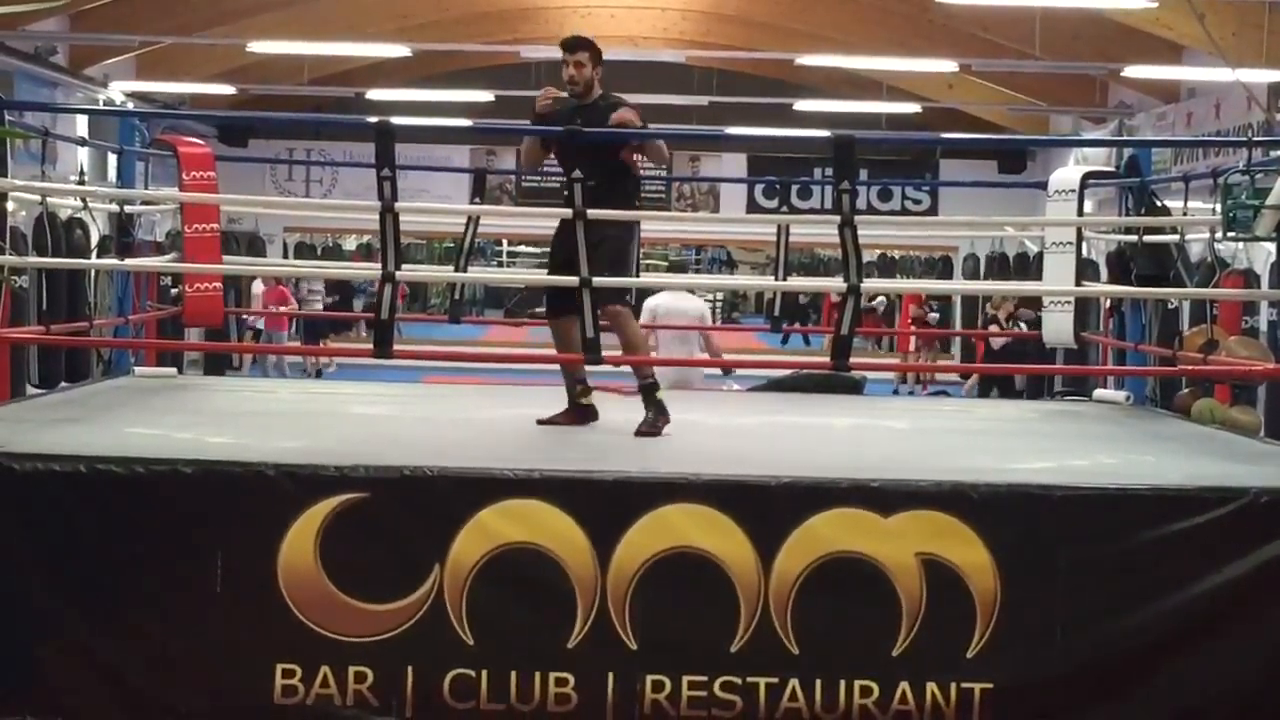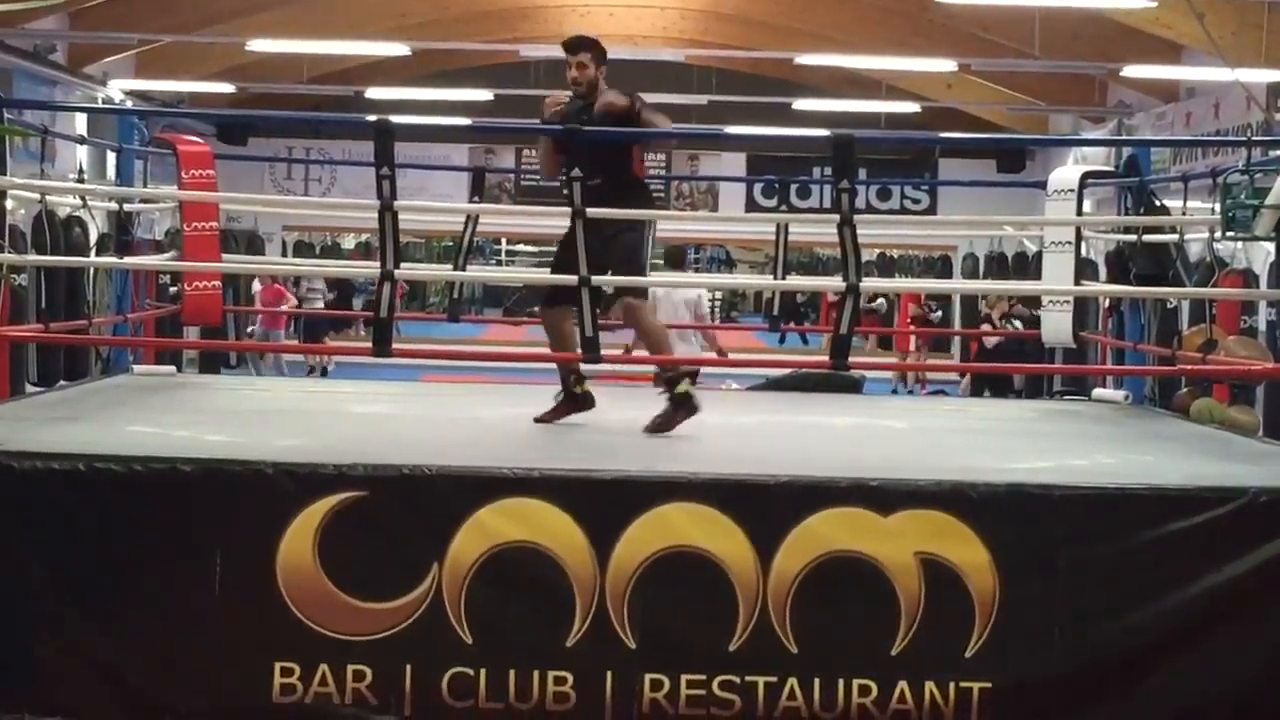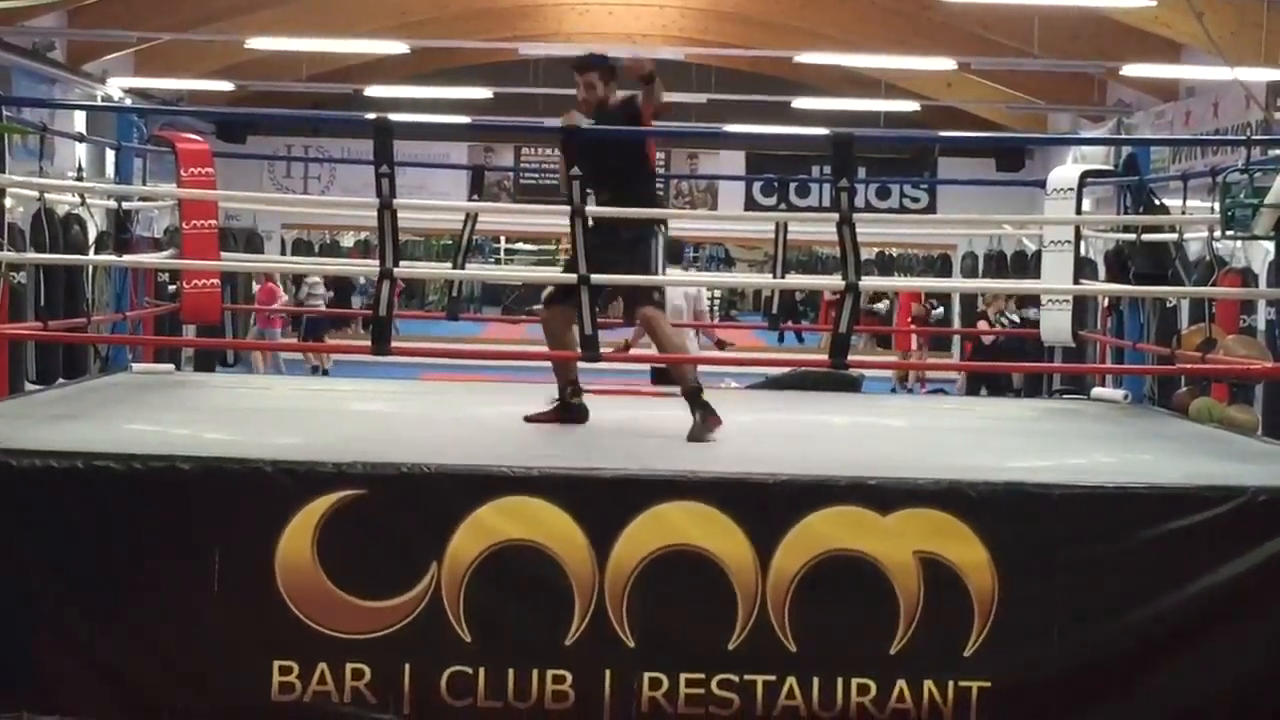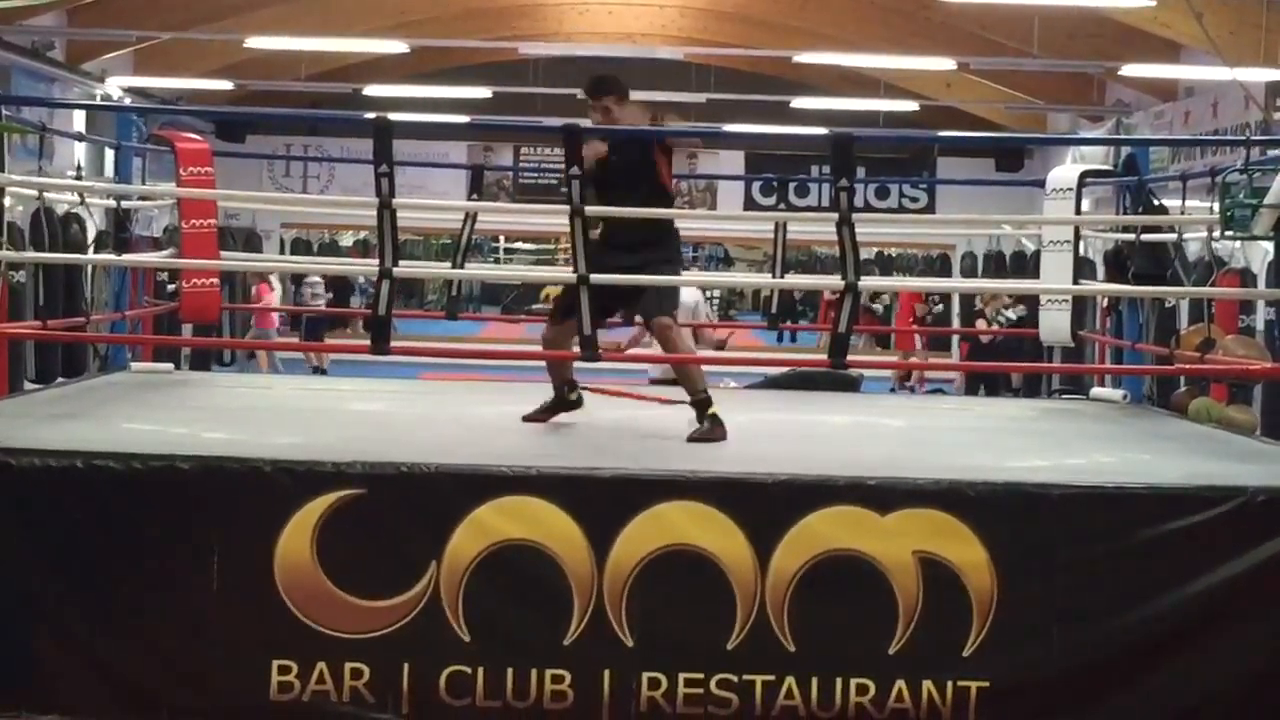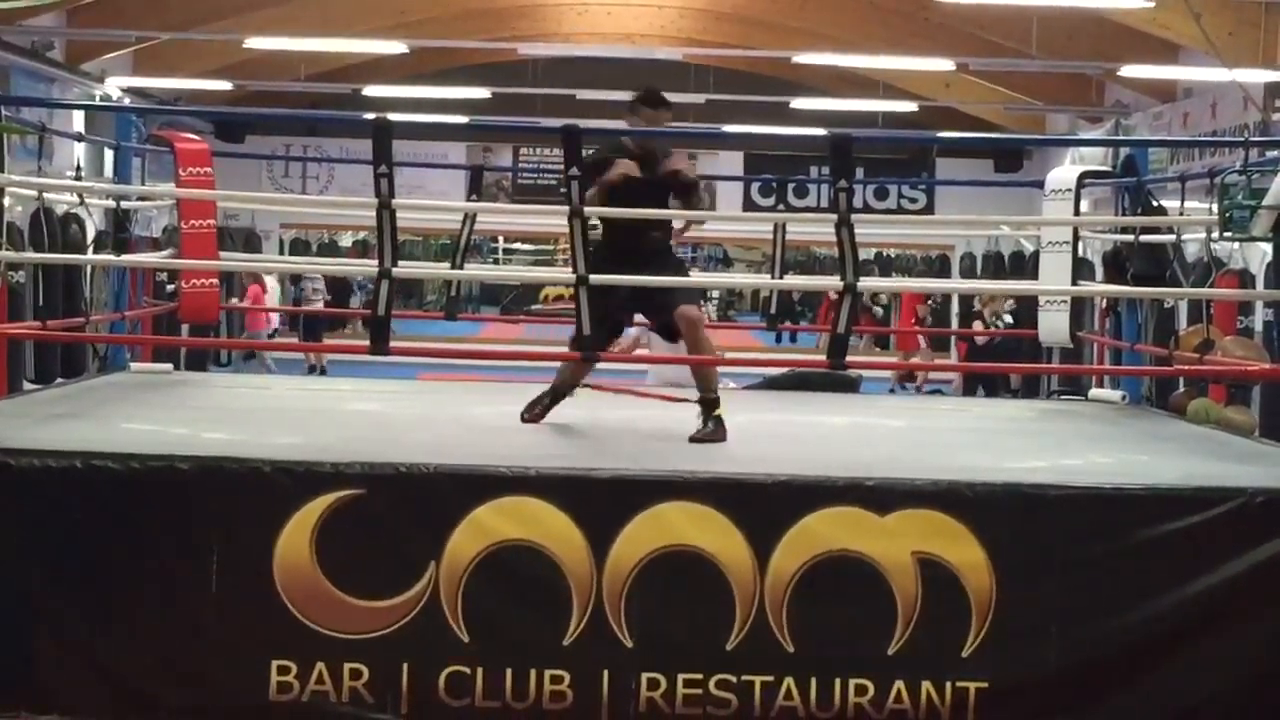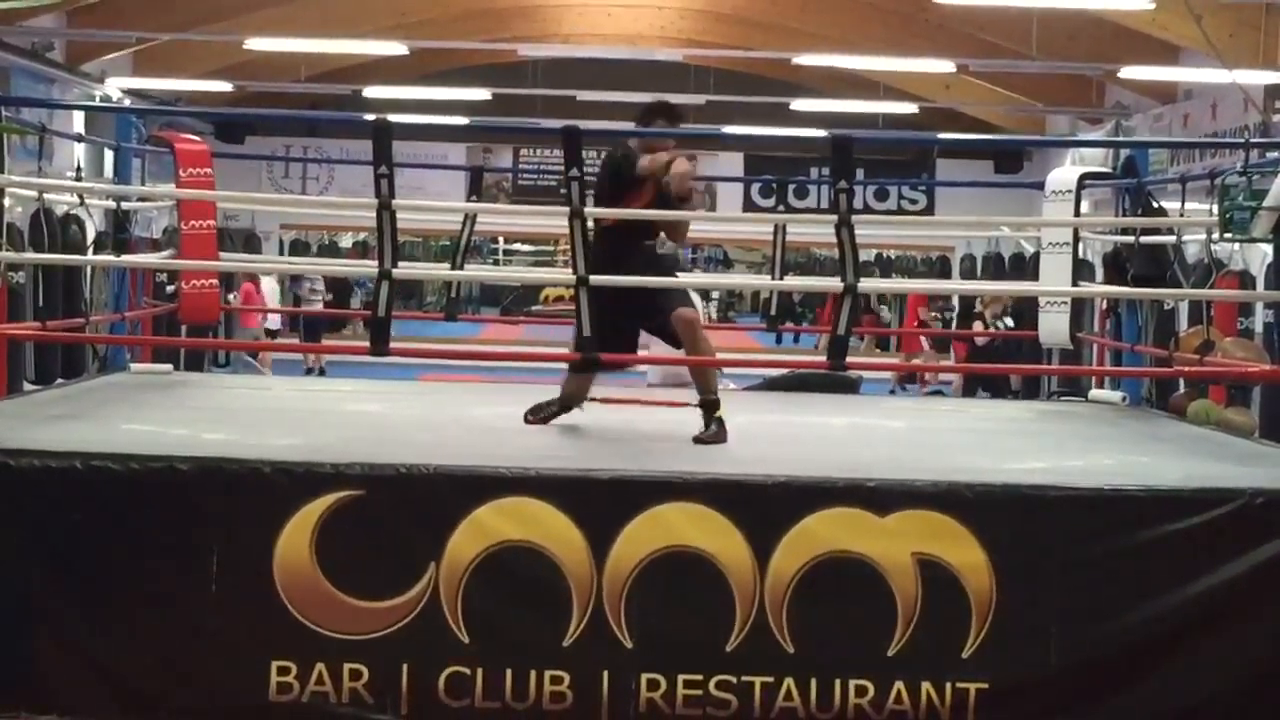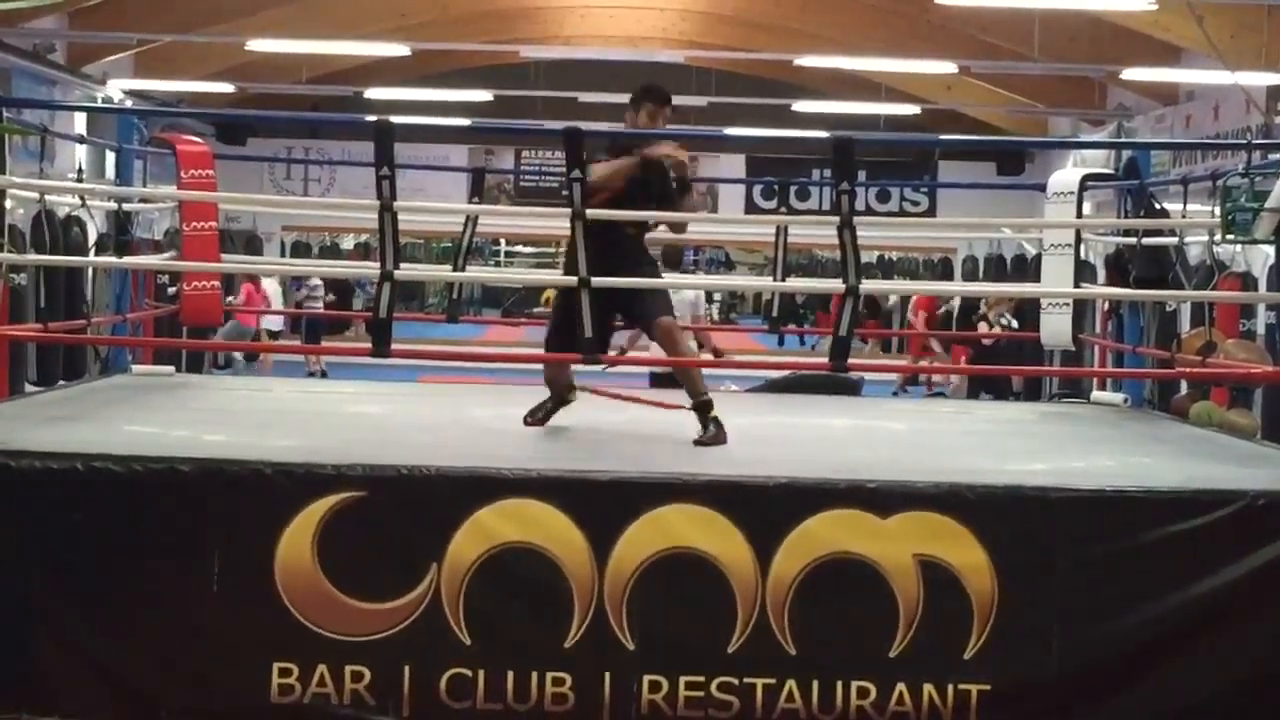
dt=0.1s
person 1, frame 1
left shoulder: (617, 109)
right shoulder: (558, 114)
left elbow: (661, 157)
right elbow: (528, 164)
left wrist: (638, 128)
right wrist: (538, 118)
left hip: (614, 222)
right hip: (575, 222)
left knee: (614, 308)
right knee: (560, 319)
left ankle: (654, 403)
right ankle: (580, 403)
person 1, frame 2
left shoulder: (620, 107)
right shoulder: (569, 113)
left elbow: (664, 134)
right elbow: (549, 171)
left wrist: (630, 108)
right wrist: (548, 124)
left hip: (627, 217)
right hip: (589, 221)
left knee: (630, 301)
right knee: (553, 309)
left ankle: (680, 393)
right ankle: (574, 393)
person 1, frame 3
left shoulder: (630, 112)
right shoulder: (580, 128)
left elbow: (655, 103)
right elbow: (565, 183)
left wrist: (647, 75)
right wrist: (565, 138)
left hip: (637, 231)
right hip: (601, 231)
left knee: (648, 313)
right knee: (553, 311)
left ankle: (701, 407)
right ankle: (570, 402)
person 1, frame 4
left shoulder: (649, 137)
right shoulder: (594, 150)
left wrist: (637, 121)
right wrist: (584, 168)
left hip: (657, 249)
right hip: (611, 251)
left knee: (662, 325)
right knee: (557, 333)
left ankle: (707, 413)
right ankle: (564, 395)
person 1, frame 5
left shoulder: (666, 160)
right shoulder: (604, 159)
left elbow: (695, 213)
left wrist: (688, 181)
right wrist: (605, 183)
left hip: (659, 260)
right hip: (612, 262)
left knee: (689, 318)
right knee: (583, 355)
left ankle: (712, 413)
right ankle: (556, 391)
person 1, frame 6
left shoulder: (665, 171)
right shoulder: (620, 161)
left elbow: (678, 235)
right elbow: (607, 213)
left wrist: (680, 196)
right wrist: (655, 172)
left hip: (647, 266)
right hip: (607, 270)
left knee: (686, 321)
right knee: (585, 368)
left ankle: (712, 416)
right ankle: (567, 399)
person 1, frame 7
left shoulder: (661, 165)
right shoulder: (608, 147)
left elbow: (678, 227)
right elbow: (594, 181)
left wrist: (683, 182)
right wrist: (642, 158)
left hip: (633, 260)
right hip: (590, 262)
left knee: (666, 327)
right knee: (559, 358)
left ankle: (708, 416)
right ankle: (560, 396)
